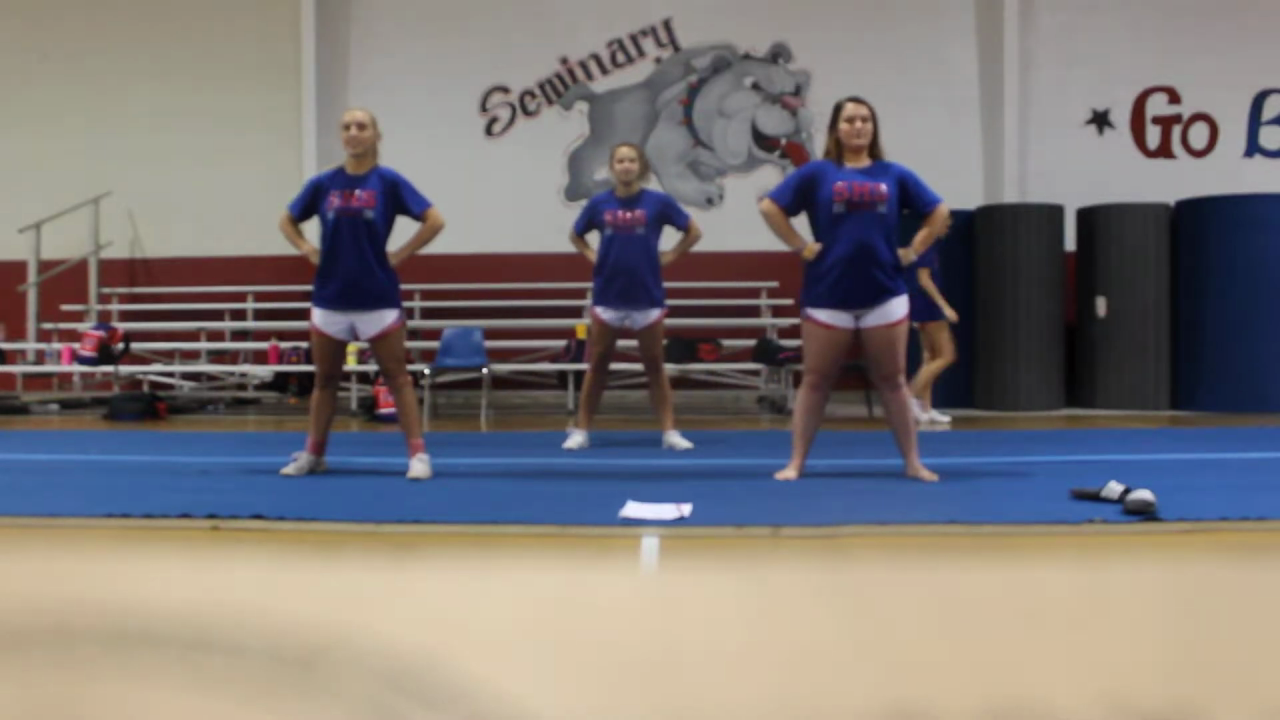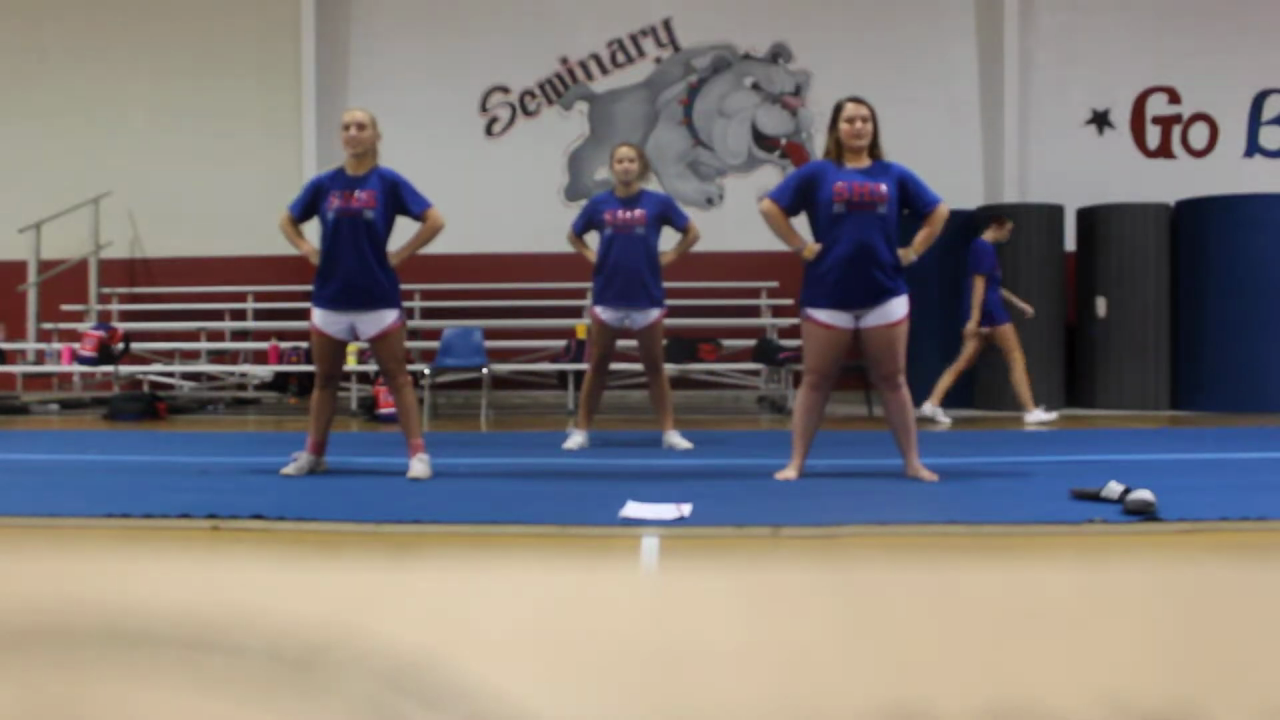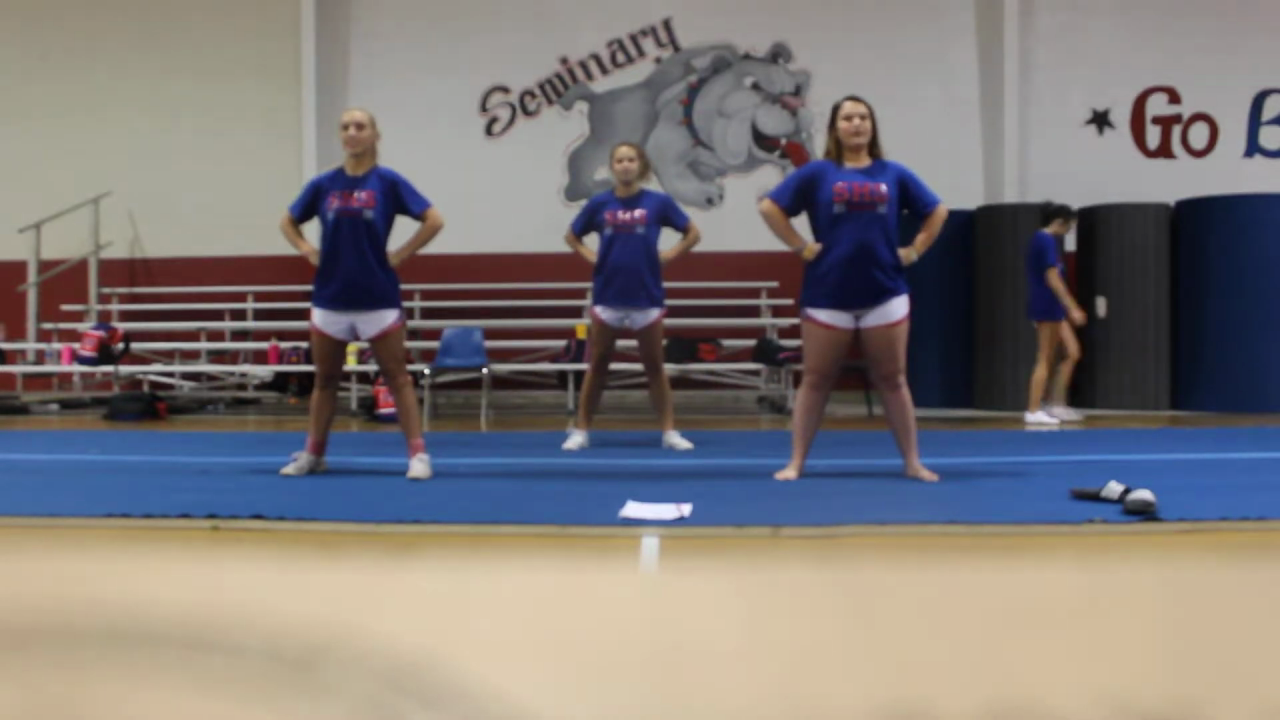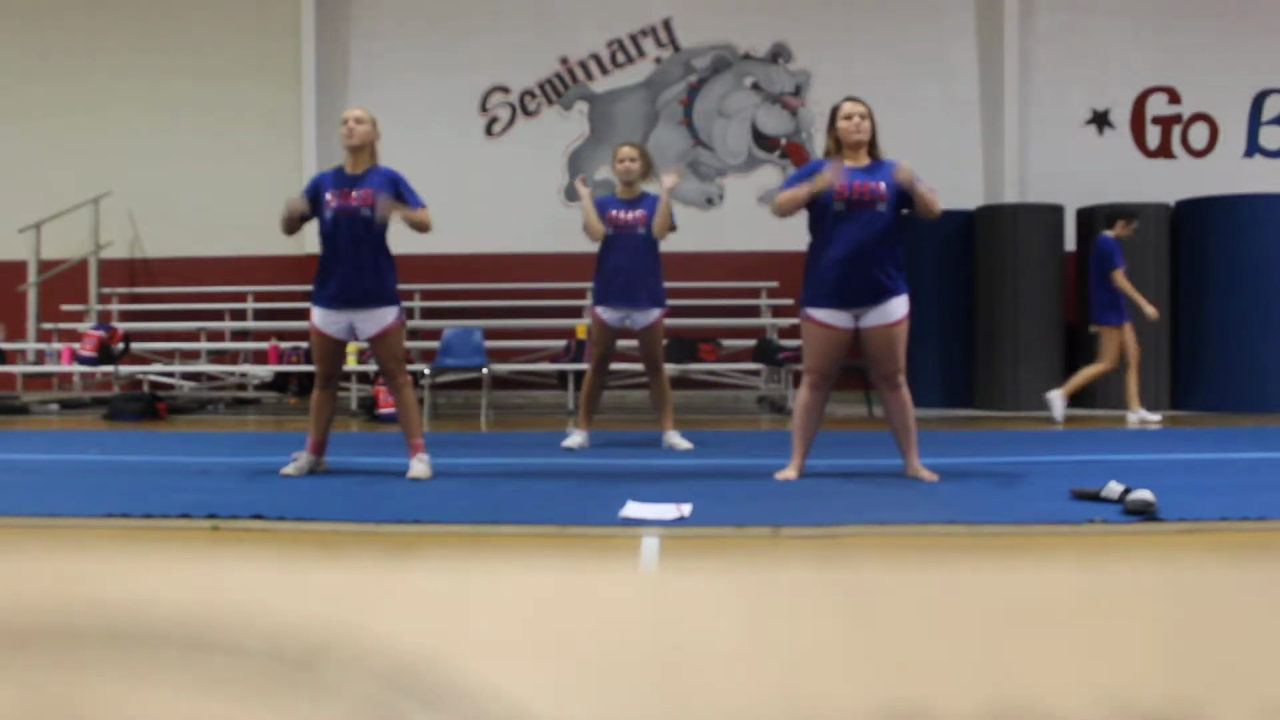
dt=0.3s
person 1, frame 1
left shoulder: (894, 174)
right shoulder: (817, 173)
left elbow: (938, 212)
right elbow: (769, 207)
left wrist: (912, 252)
right wrist: (801, 247)
left hip: (885, 295)
right hip: (828, 295)
left knee: (892, 381)
right knee: (816, 381)
left ankle: (913, 462)
right ankle: (796, 462)
person 1, frame 2
left shoulder: (894, 175)
right shoulder: (816, 173)
left elbow: (938, 211)
right elbow: (769, 207)
left wrist: (912, 252)
right wrist: (801, 247)
left hip: (884, 294)
right hip: (827, 295)
left knee: (892, 381)
right knee: (816, 381)
left ankle: (913, 462)
right ankle: (795, 462)
person 1, frame 3
left shoulder: (894, 174)
right shoulder: (817, 173)
left elbow: (937, 212)
right elbow: (769, 207)
left wrist: (913, 252)
right wrist: (802, 248)
left hip: (885, 294)
right hip: (827, 295)
left knee: (892, 381)
right knee: (816, 381)
left ankle: (913, 462)
right ankle: (796, 462)
person 1, frame 4
left shoulder: (890, 172)
right shoulder: (818, 170)
left elbow: (932, 210)
right elbow: (780, 206)
left wrist: (912, 183)
right wrist: (816, 185)
left hip: (885, 293)
right hip: (827, 294)
left knee: (892, 380)
right knee: (815, 381)
left ankle: (913, 462)
right ankle: (796, 462)
person 2, frame 1
left shoulder: (389, 182)
right shoulder: (323, 183)
left elbow: (434, 220)
right elbow: (287, 221)
left wrist: (399, 255)
right wrist: (309, 251)
left hip: (378, 298)
right hip: (330, 298)
left knee: (397, 377)
right knee: (325, 379)
left ankle: (418, 454)
right ankle: (312, 453)
person 2, frame 2
left shoulder: (389, 182)
right shoulder: (323, 184)
left elbow: (434, 220)
right elbow: (288, 221)
left wrist: (400, 255)
right wrist: (309, 252)
left hip: (378, 298)
right hip: (330, 298)
left knee: (397, 378)
right knee: (325, 379)
left ankle: (418, 453)
right ankle: (312, 453)
person 2, frame 3
left shoulder: (389, 182)
right shoulder: (323, 184)
left elbow: (434, 220)
right elbow: (288, 222)
left wrist: (400, 255)
right wrist: (308, 252)
left hip: (378, 298)
right hip: (330, 298)
left knee: (397, 378)
right knee: (325, 380)
left ankle: (418, 454)
right ankle: (312, 453)
person 2, frame 4
left shoulder: (387, 178)
right shoulder: (322, 182)
left elbow: (425, 222)
right elbow: (289, 228)
left wrist: (396, 211)
right wrist: (291, 212)
left hip: (377, 297)
right hip: (330, 297)
left knee: (396, 377)
right knee: (324, 380)
left ankle: (418, 454)
right ankle: (312, 453)
person 3, frame 1
left shoulder: (659, 202)
right shoulder: (598, 203)
left elbow: (693, 232)
right elbow: (576, 235)
left wrist: (668, 256)
right wrist: (593, 256)
left hip: (647, 298)
right hip: (607, 298)
left knee: (654, 367)
right knee: (597, 366)
left ankle: (669, 431)
right ankle: (580, 430)
person 3, frame 2
left shoulder: (658, 202)
right shoulder: (598, 203)
left elbow: (692, 233)
right elbow: (574, 236)
left wrist: (668, 257)
right wrist: (592, 257)
left hip: (646, 297)
right hip: (607, 297)
left knee: (655, 366)
right knee: (597, 366)
left ankle: (670, 432)
right ankle: (580, 430)
person 3, frame 3
left shoulder: (658, 202)
right shoulder: (599, 203)
left elbow: (693, 234)
right elbow: (572, 237)
left wrist: (669, 254)
right wrist: (591, 255)
left hip: (646, 297)
right hip: (607, 296)
left knee: (654, 367)
right knee: (597, 366)
left ankle: (669, 432)
right ankle: (579, 431)
person 3, frame 4
left shoulder: (655, 203)
right shoulder: (602, 204)
left elbow: (660, 232)
right elbow: (596, 234)
left wrist: (666, 193)
right wrist: (585, 199)
left hip: (647, 297)
right hip: (608, 296)
left knee: (655, 366)
right knee: (597, 366)
left ankle: (670, 432)
right ankle: (580, 430)
person 4, frame 1
right shoulder: (927, 251)
right elbow: (923, 279)
left wrist: (941, 307)
right wrist: (945, 306)
left hip: (927, 312)
right hip: (927, 313)
left knee: (929, 359)
right knee: (947, 357)
left ankle: (926, 409)
right ankle: (912, 395)
person 4, frame 2
left shoulder: (982, 247)
right shoulder: (986, 248)
right elbow: (979, 285)
left wrist: (1018, 303)
right wrist: (974, 318)
left hip: (989, 311)
right hip: (992, 311)
left knee: (963, 362)
right knee: (1017, 360)
left ankle: (932, 404)
right ankle: (1030, 411)
person 4, frame 3
left shoulder: (1041, 239)
right shoulder: (1046, 241)
right elbow: (1052, 279)
right wrist: (1073, 308)
left hip: (1050, 307)
right hip: (1047, 307)
left knee: (1073, 354)
right knee: (1045, 360)
left ankle: (1056, 404)
right ankle: (1034, 411)
person 4, frame 4
left shoulder: (1103, 242)
right shoulder: (1110, 244)
right elbow: (1118, 279)
left wrist: (1095, 318)
right wrist: (1144, 304)
left hip: (1113, 311)
right hip: (1110, 311)
left knee: (1133, 359)
right knee: (1106, 363)
left ankle: (1135, 410)
right ankle: (1060, 394)
